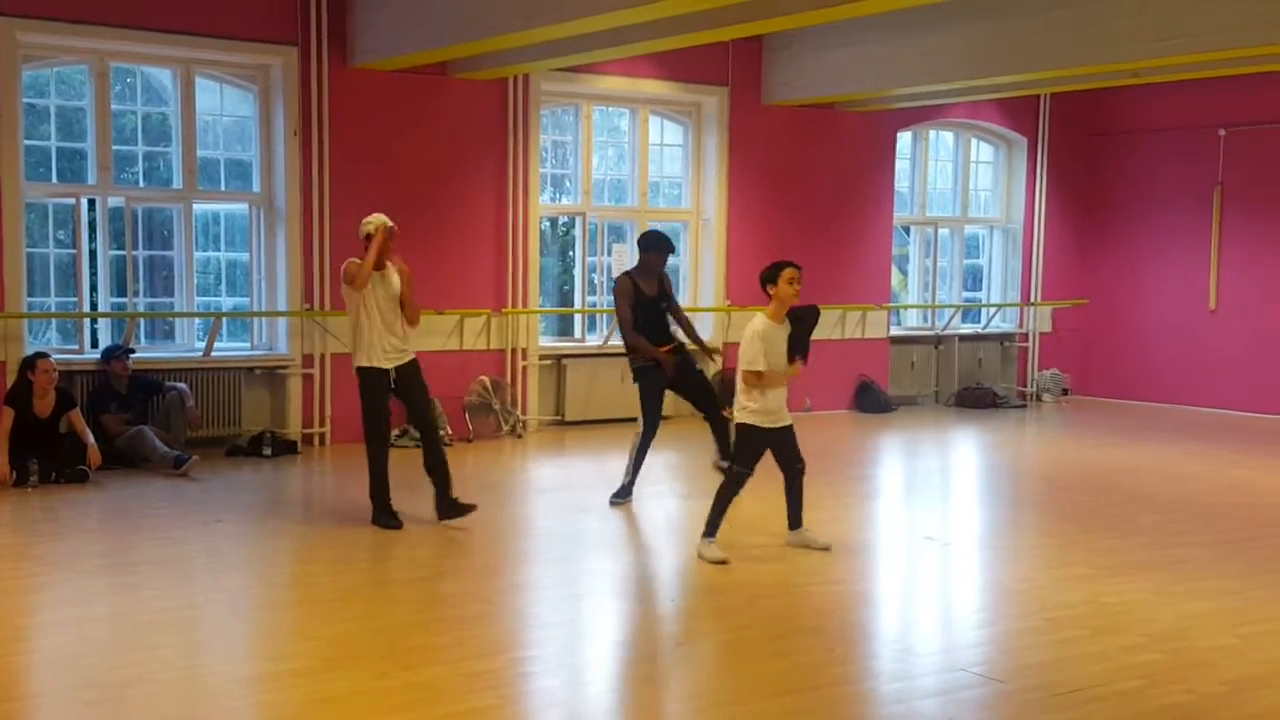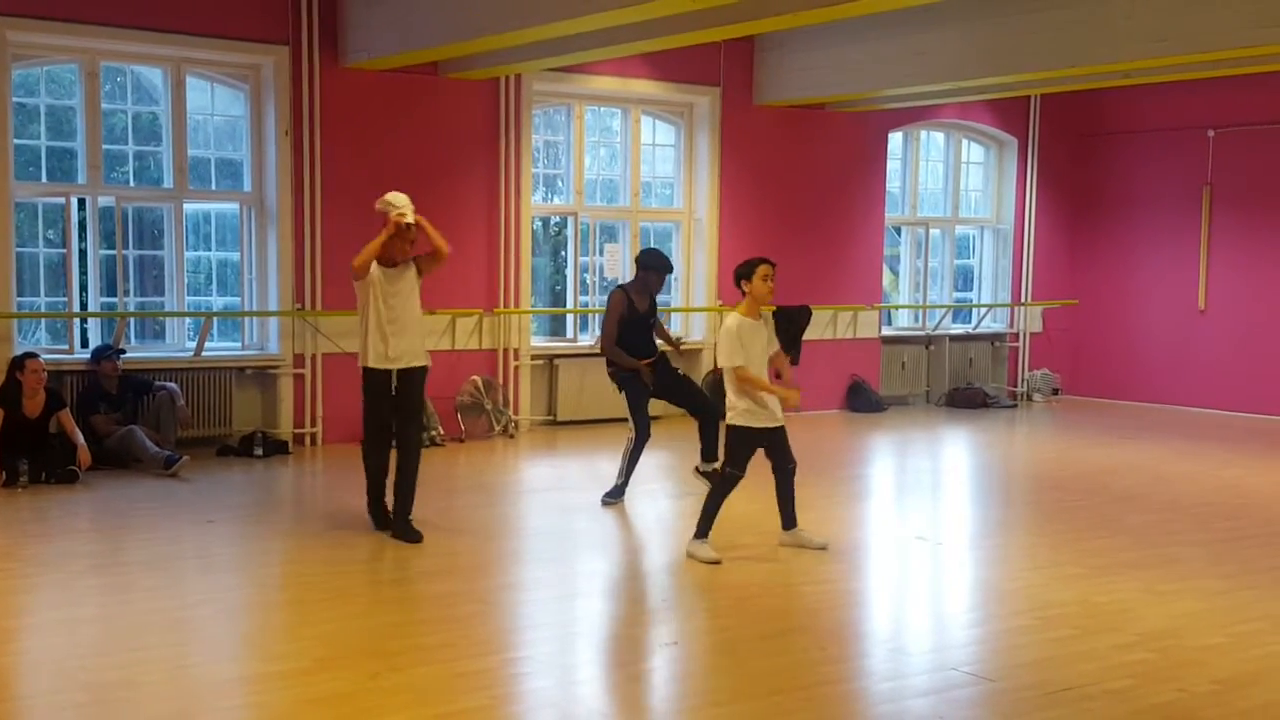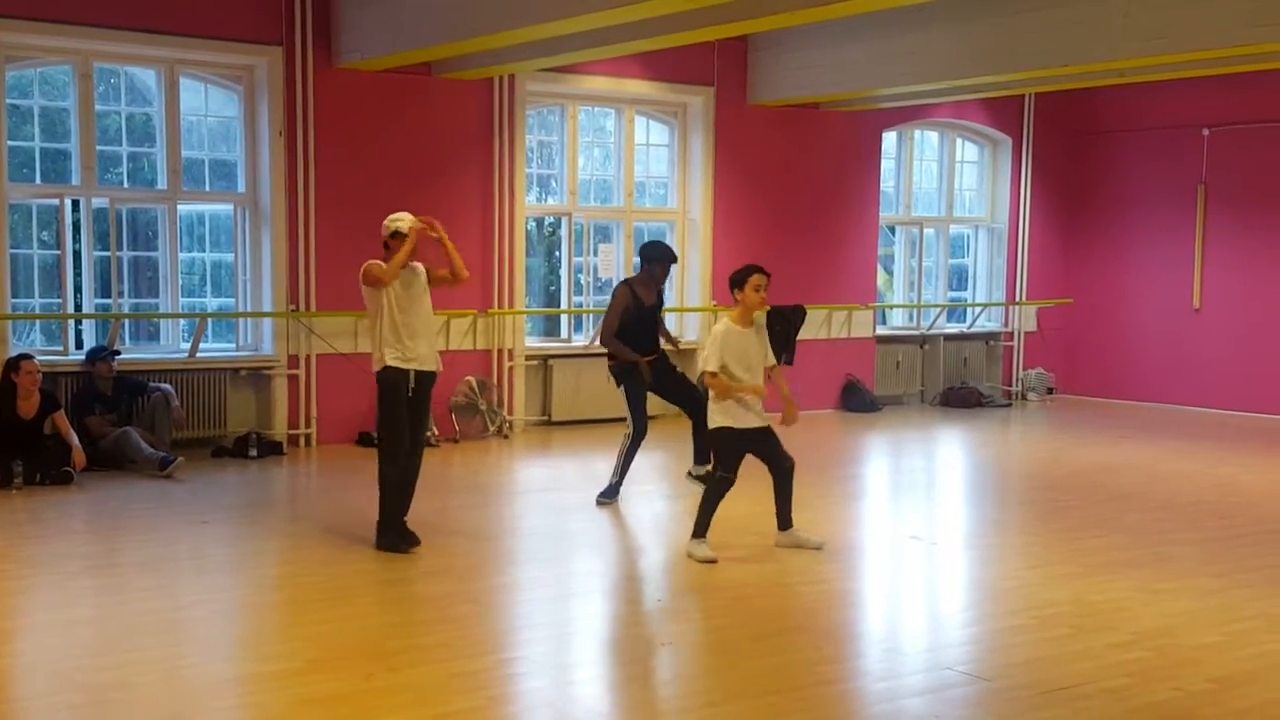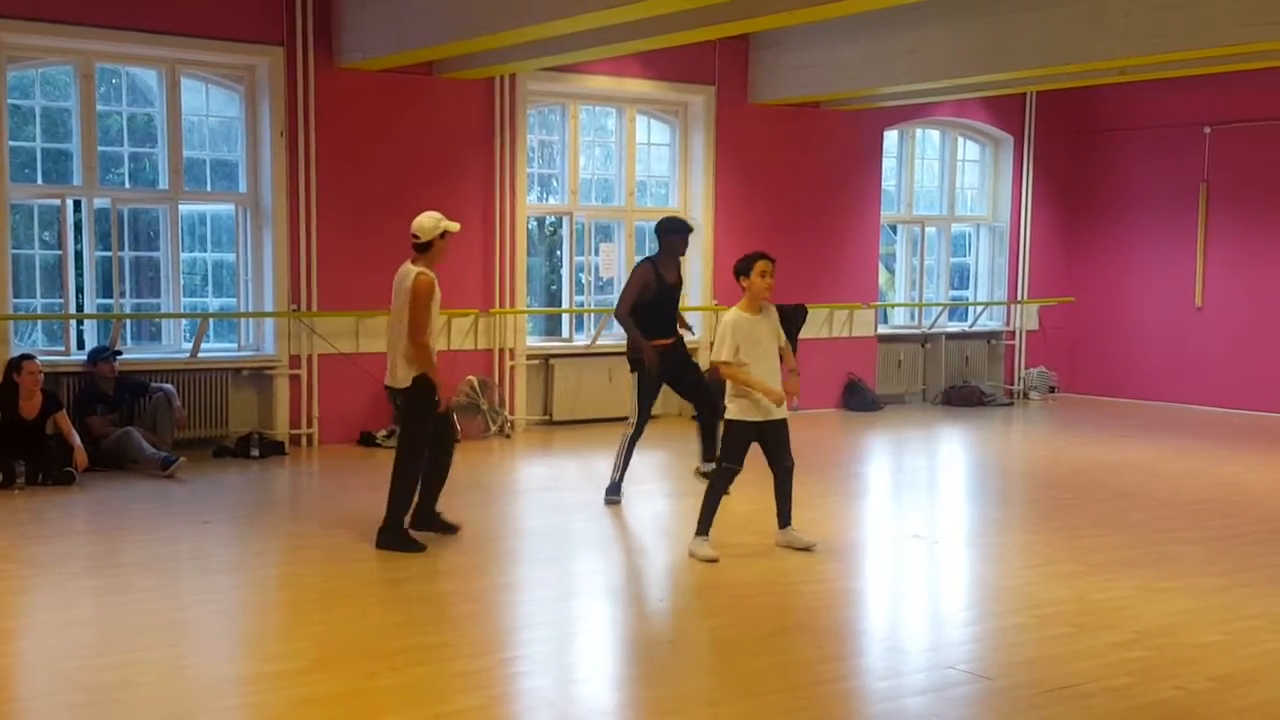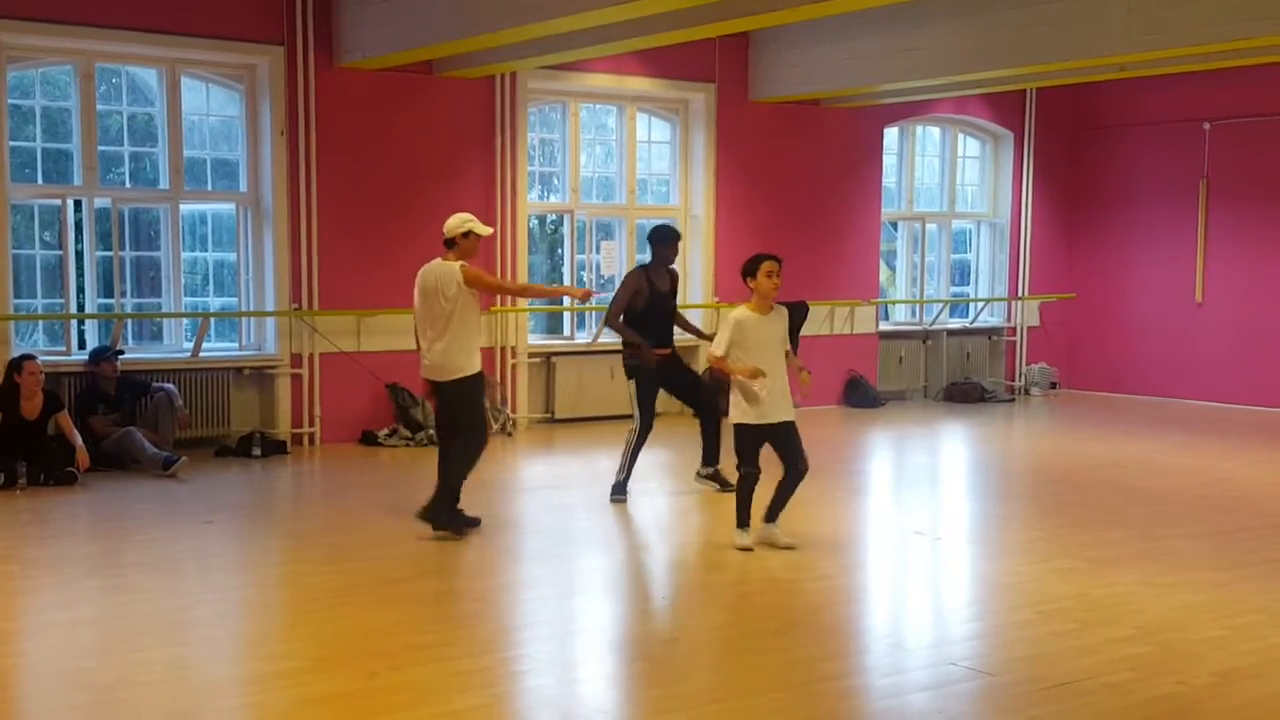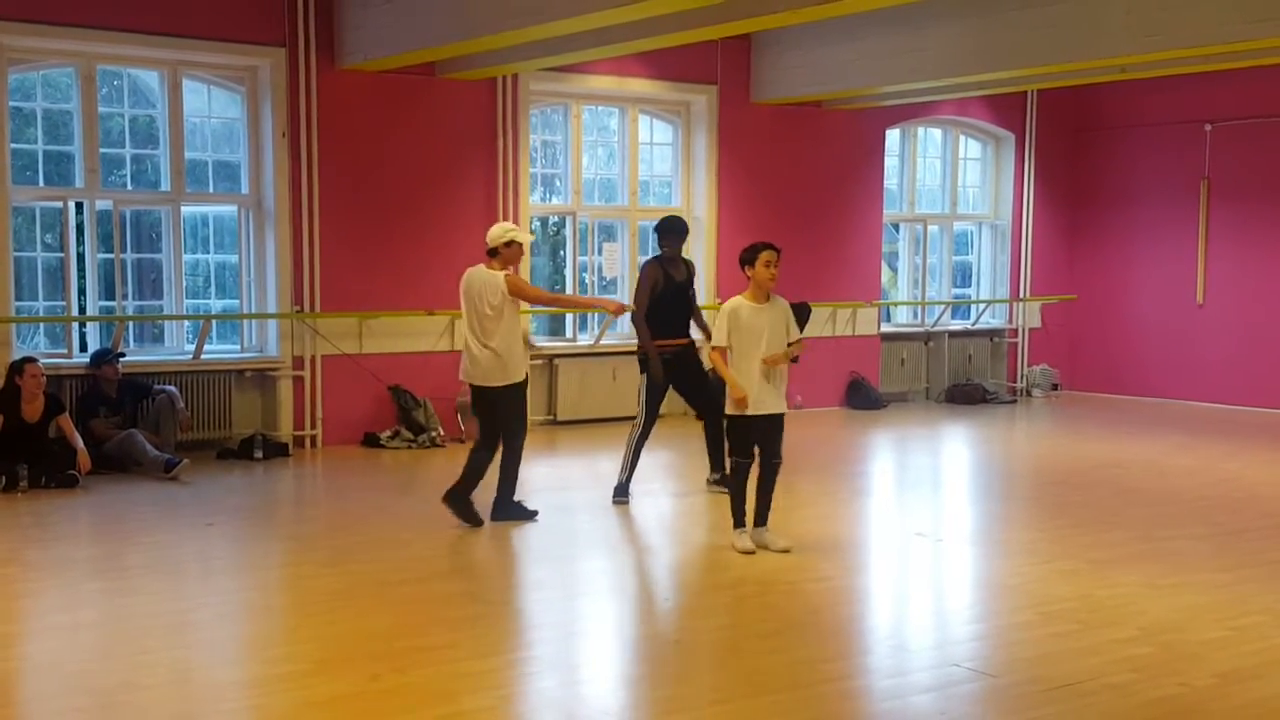
dt=0.5s
person 1, frame 1
left shoulder: (399, 271)
right shoulder: (352, 267)
left elbow: (413, 321)
right elbow: (360, 283)
left wrist: (407, 283)
right wrist: (376, 242)
left hip: (403, 359)
right hip: (371, 363)
left knee: (428, 425)
right knee: (378, 436)
left ankle: (445, 498)
right ankle: (381, 507)
person 1, frame 2
left shoulder: (415, 268)
right shoulder: (369, 271)
left elbow: (444, 252)
right elbow: (356, 264)
left wrist: (417, 221)
right wrist: (388, 230)
left hip: (412, 364)
right hip: (376, 365)
left knee: (410, 441)
right knee: (376, 440)
left ankle: (401, 517)
right ankle: (377, 500)
person 1, frame 3
left shoulder: (422, 272)
right shoulder: (373, 270)
left elbow: (462, 277)
right elbow: (384, 277)
left wrist: (442, 237)
right wrist: (410, 239)
left hip: (424, 367)
right hip: (392, 367)
left knee: (414, 449)
right knee: (394, 448)
left ankle: (398, 521)
right ankle: (388, 529)
person 1, frame 4
left shoulder: (409, 270)
right shoulder: (424, 280)
left elbow: (406, 326)
right elbow: (420, 338)
right wrist: (440, 384)
left hip: (418, 372)
right hip: (417, 374)
left knee: (443, 442)
right knee: (413, 452)
left ankle: (425, 512)
right ankle: (391, 529)
person 1, frame 5
left shoulder: (425, 273)
right shoulder: (463, 272)
left elbow: (419, 326)
right elbow: (516, 289)
right wrist: (566, 291)
left hip: (434, 369)
right hip: (462, 368)
left knee: (451, 438)
right knee: (473, 438)
left ankle: (448, 510)
right ankle: (440, 505)
person 1, frame 6
left shoulder: (470, 277)
right shoulder: (507, 281)
right elbow: (556, 301)
left wrist: (520, 337)
right wrist: (602, 303)
left hip: (477, 372)
right hip: (506, 373)
left knee: (488, 437)
right knee: (513, 437)
left ankle: (460, 493)
right ankle: (504, 503)
person 2, frame 1
left shoulder: (785, 325)
right shoulder: (757, 329)
right elbow: (750, 378)
right wrist: (786, 375)
left hip: (779, 415)
right hip: (753, 416)
left knee: (796, 468)
right knee: (738, 475)
left ankle: (796, 530)
right ankle: (708, 539)
person 2, frame 2
left shoulder: (762, 321)
right shoulder: (733, 326)
right elbow: (740, 375)
left wrist: (787, 376)
right wrist: (782, 393)
left hip: (770, 413)
right hip: (745, 417)
left knee: (786, 467)
right knee: (729, 477)
left ankle: (790, 530)
right ankle: (698, 540)
person 2, frame 3
left shoulder: (760, 328)
right shoulder: (721, 332)
left elbow: (771, 369)
right elbow: (710, 379)
left wrist: (789, 400)
right wrist: (751, 389)
left hip: (755, 418)
right hip: (727, 418)
left knee: (784, 465)
right knee: (723, 478)
left ankle: (786, 531)
right ankle: (697, 539)
person 2, frame 4
left shoulder: (771, 314)
right shoulder: (732, 321)
left elbow: (784, 348)
right elbow: (724, 368)
left wrist: (792, 374)
right wrist: (764, 388)
left hip: (774, 409)
right hip: (742, 409)
left knee: (784, 466)
right knee: (726, 471)
left ankle: (784, 529)
right ankle: (700, 538)
person 2, frame 5
left shoulder: (782, 315)
right shoulder: (737, 319)
right elbow: (714, 358)
left wrist: (800, 370)
right wrist: (740, 371)
left hip: (780, 409)
right hip: (747, 410)
left knee: (797, 466)
right knee: (749, 472)
left ankle: (768, 525)
right ankle: (742, 528)
person 2, frame 6
left shoulder: (781, 306)
right shoulder: (732, 308)
left elbow: (796, 344)
right elbow: (715, 352)
left wrist: (785, 355)
right wrist: (734, 384)
left hip: (774, 402)
right hip: (742, 404)
left knee: (772, 464)
right knee: (741, 465)
left ankle: (761, 529)
right ankle: (740, 529)
person 3, frame 1
left shoulder: (663, 280)
right shoulder: (624, 284)
left elbow: (677, 314)
right elbow: (627, 332)
left wrist: (703, 346)
right wrist: (659, 356)
left hip: (675, 354)
right hip: (646, 362)
left knee: (714, 406)
right knee: (649, 425)
left ankle: (727, 461)
right ankle: (627, 484)
person 3, frame 2
left shoulder: (650, 295)
right shoulder: (619, 298)
right elbow: (607, 346)
left wrist: (670, 341)
right wrist: (639, 367)
left hip: (658, 365)
right hip: (628, 372)
left knee: (707, 410)
right knee: (641, 431)
left ankle: (708, 467)
right ankle: (620, 486)
person 3, frame 3
left shoulder: (657, 288)
right shoulder: (624, 292)
right elbow: (606, 339)
left wrist: (667, 337)
right wrist: (638, 361)
left hip: (656, 361)
right hip: (627, 366)
left knee: (699, 406)
right knee: (637, 427)
left ankle: (700, 469)
right ankle: (614, 485)
person 3, frame 4
left shoulder: (675, 265)
right shoulder: (645, 270)
right elbow: (621, 311)
left wrist: (681, 321)
right wrist: (642, 345)
left hip: (674, 348)
right hip: (648, 352)
left knee: (707, 403)
right knee: (639, 418)
left ankle: (707, 465)
right ankle: (615, 483)
person 3, frame 5
left shoulder: (672, 276)
right shoulder: (636, 278)
right elbow: (611, 319)
left wrist: (700, 334)
right wrist: (641, 343)
left hip: (668, 357)
right hip: (640, 361)
left knee: (709, 405)
right knee: (643, 423)
left ankle: (709, 469)
right ankle: (620, 482)
person 3, frame 6
left shoulder: (688, 267)
right shoulder: (652, 268)
right elbow: (638, 315)
left wrist: (710, 335)
right wrist: (651, 357)
left hip: (685, 351)
right hip: (658, 353)
left knee: (713, 410)
right knee: (645, 420)
left ankle: (717, 475)
right ankle: (623, 484)
